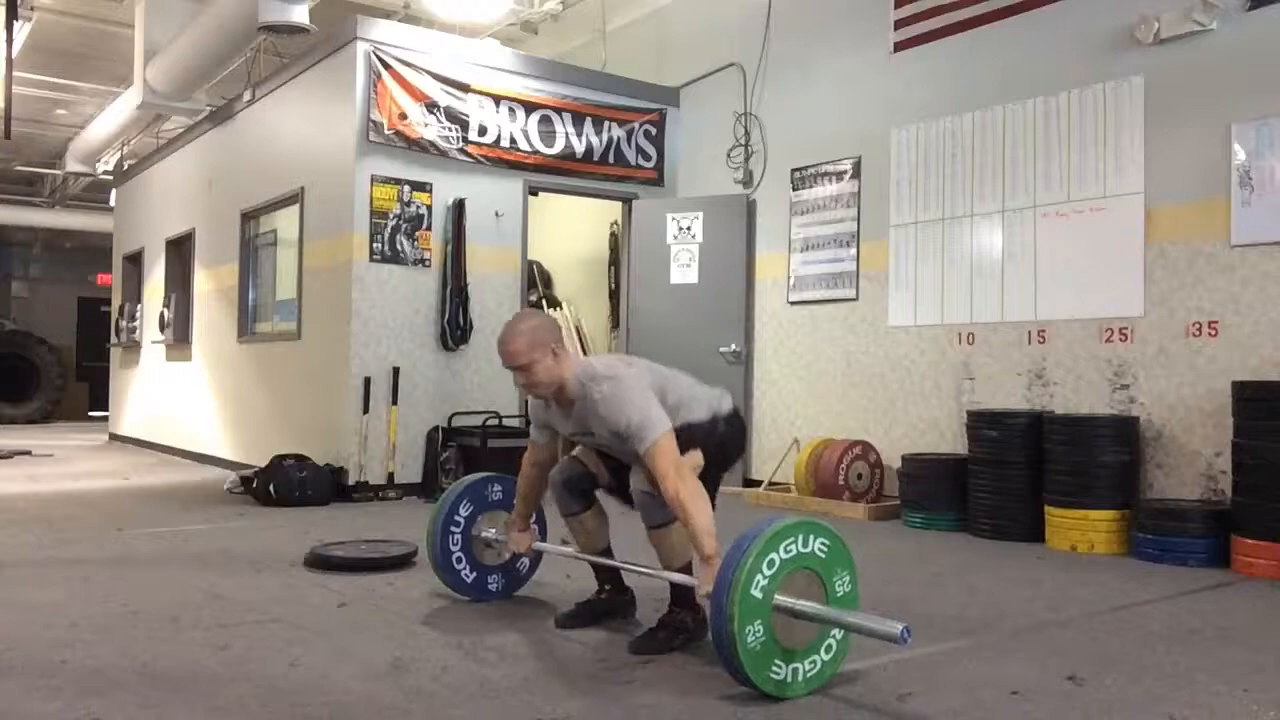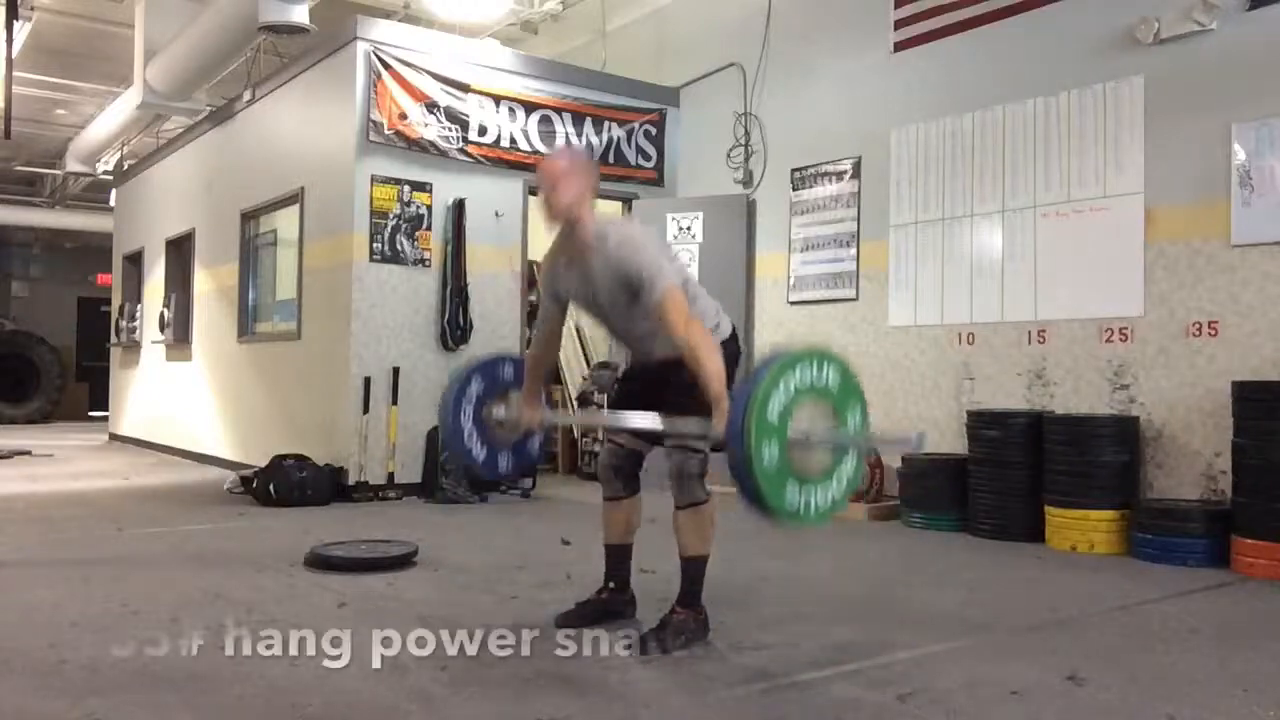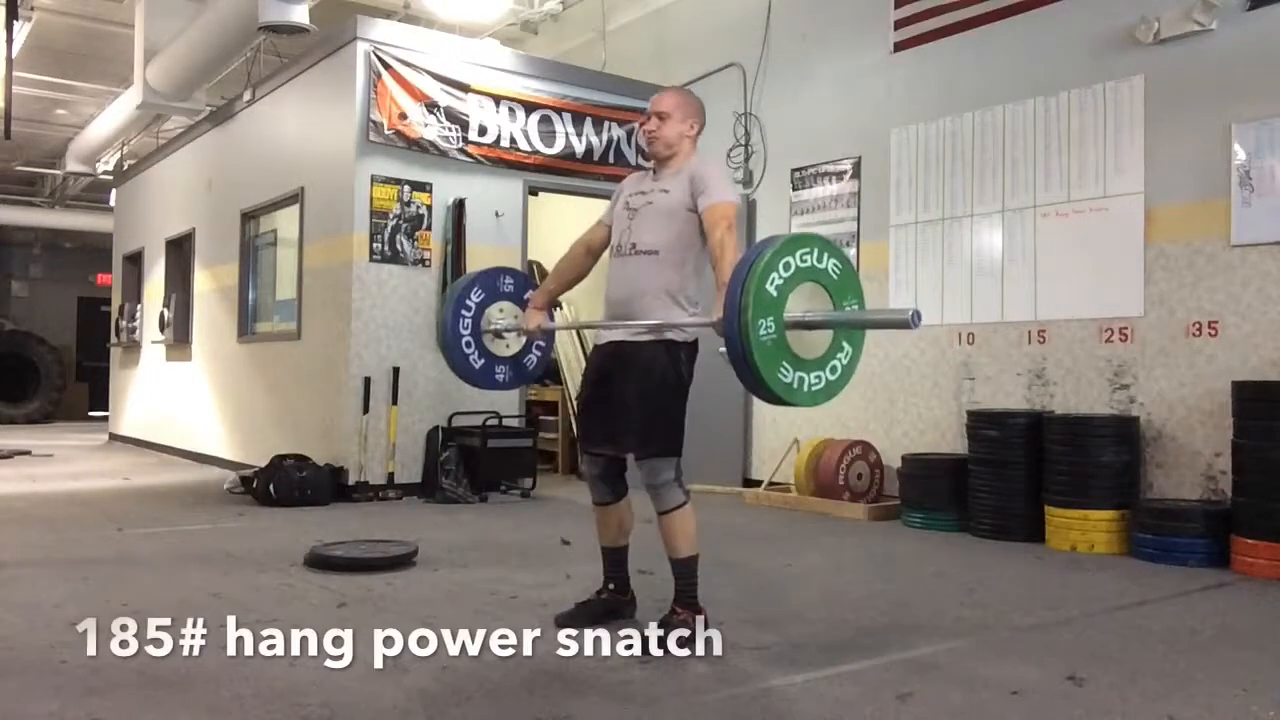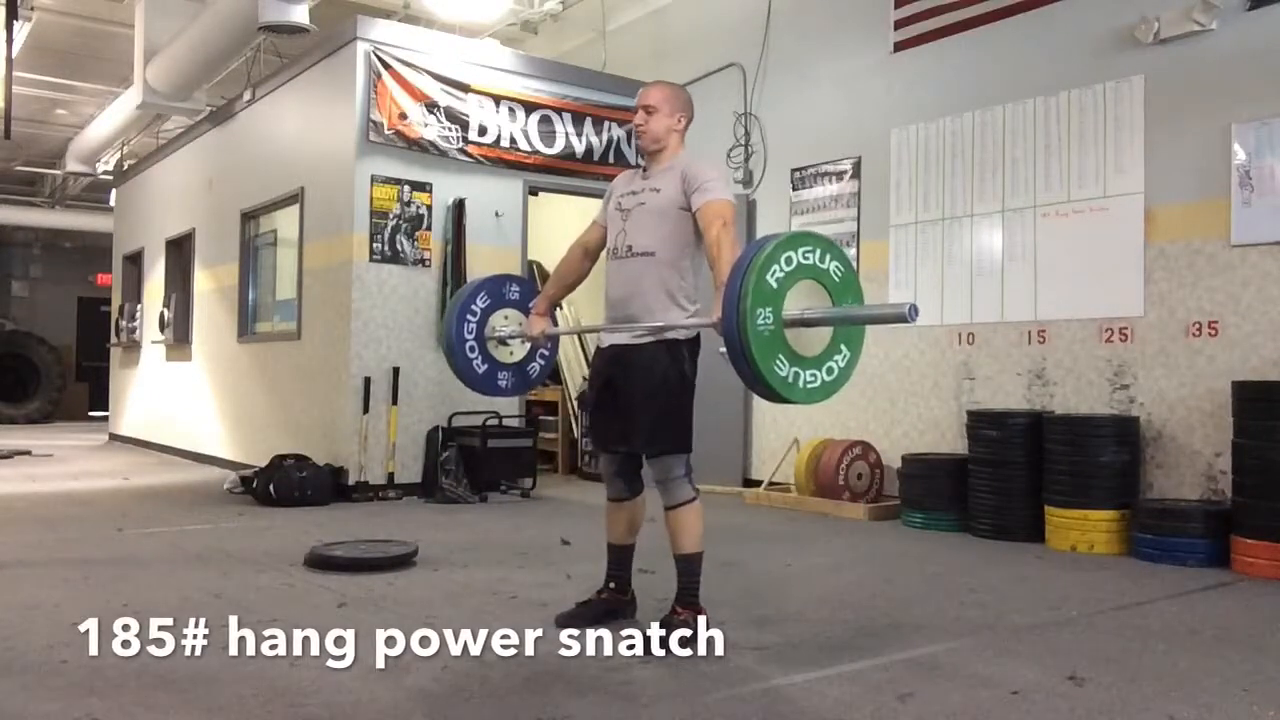
dt=0.5s
person 1, frame 1
left shoulder: (616, 390)
right shoulder: (543, 400)
left elbow: (676, 480)
right elbow: (535, 464)
left wrist: (712, 562)
right wrist: (520, 525)
left hip: (710, 423)
left knee: (651, 483)
right knee: (566, 478)
left ankle: (686, 612)
right ankle: (613, 592)
person 1, frame 2
left shoulder: (628, 244)
right shoulder: (557, 263)
left elbow: (688, 328)
right elbow: (546, 336)
left wrist: (723, 407)
right wrist: (530, 400)
left hip: (705, 341)
right hip: (649, 359)
left knee: (685, 463)
right knee: (614, 464)
left ankle: (690, 610)
right ankle: (616, 592)
person 1, frame 3
left shoulder: (704, 176)
right shoulder: (632, 186)
left elbow: (723, 232)
right elbow: (589, 246)
left wrist: (728, 299)
right wrist: (539, 301)
left hip: (662, 343)
right hip: (610, 342)
left knee: (659, 473)
right knee: (599, 468)
left ankle: (688, 609)
right ankle: (616, 591)
person 1, frame 4
left shoulder: (696, 174)
right shoulder: (622, 185)
left elbow: (719, 230)
right elbow: (585, 249)
left wrist: (725, 298)
right wrist: (541, 307)
left hip: (664, 343)
right hip: (613, 344)
left knee: (671, 471)
right knee: (617, 471)
left ankle: (689, 608)
right ankle: (617, 591)
